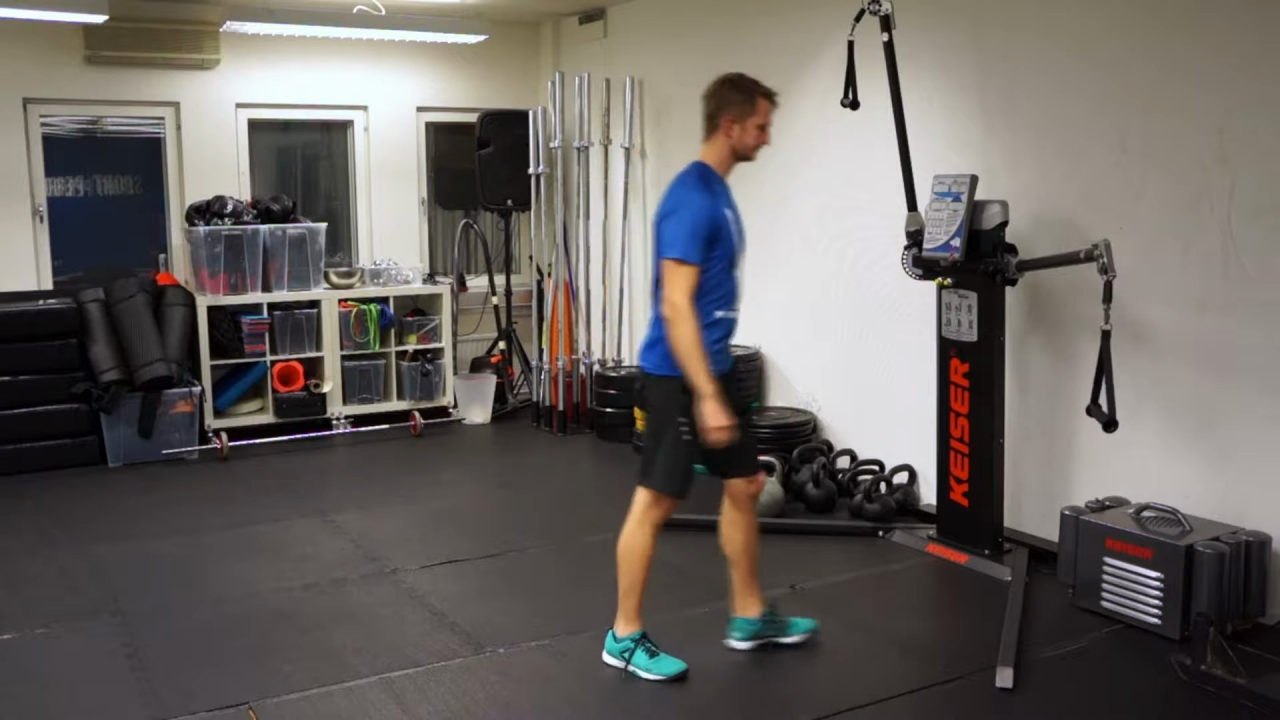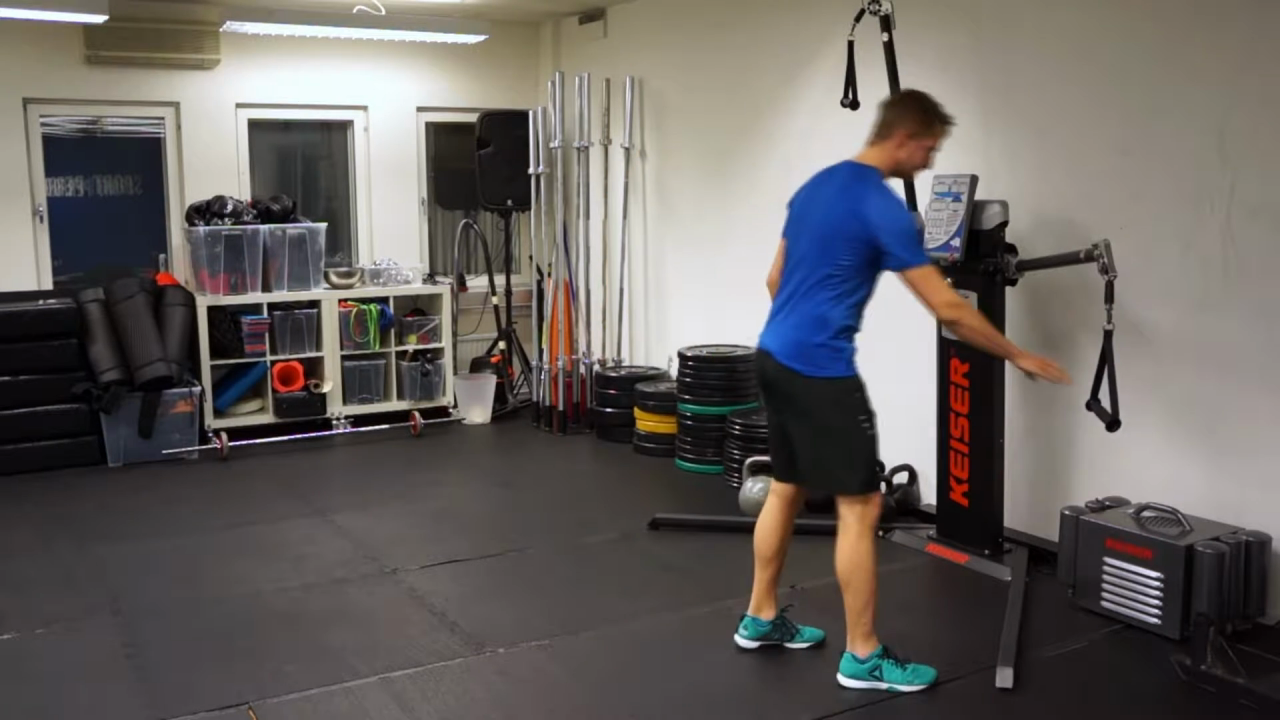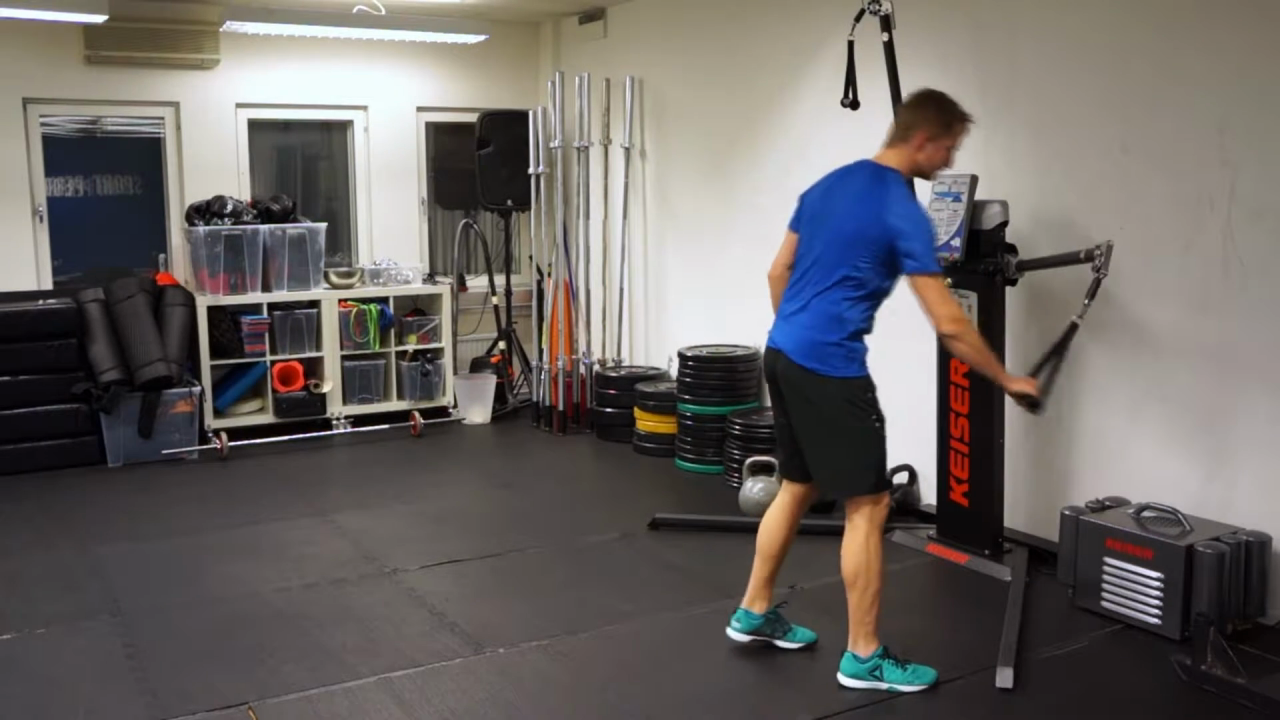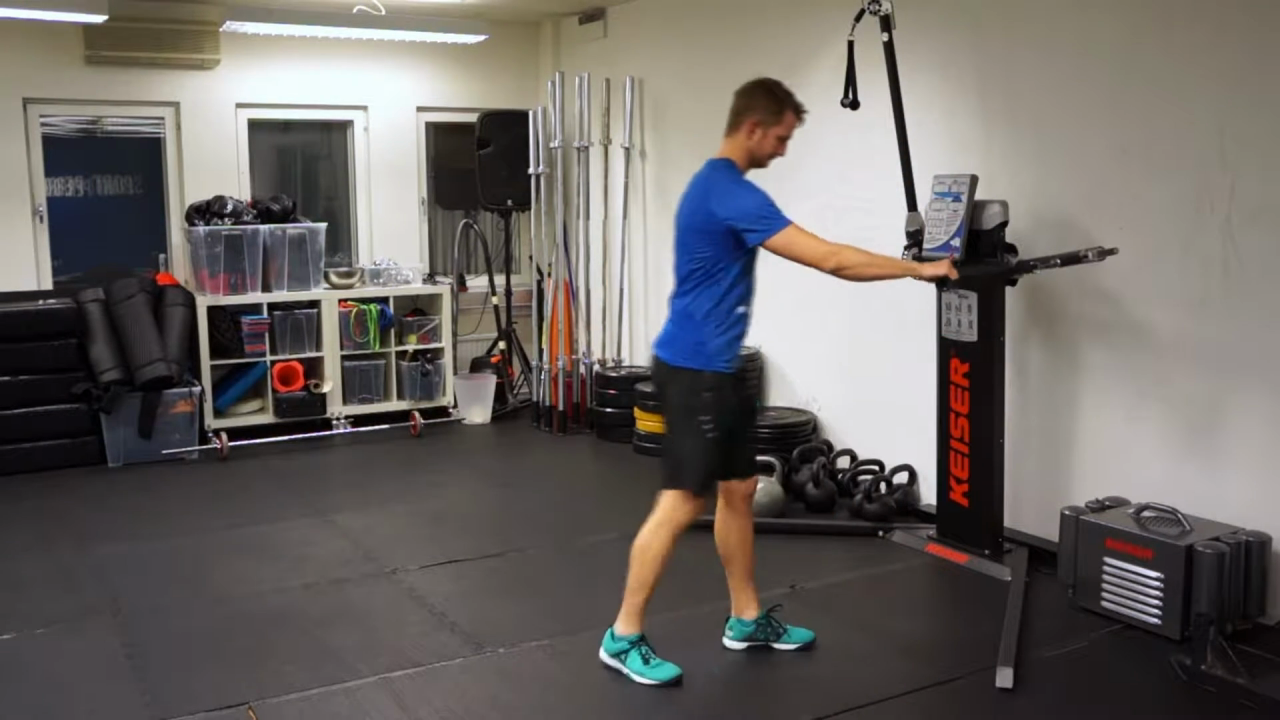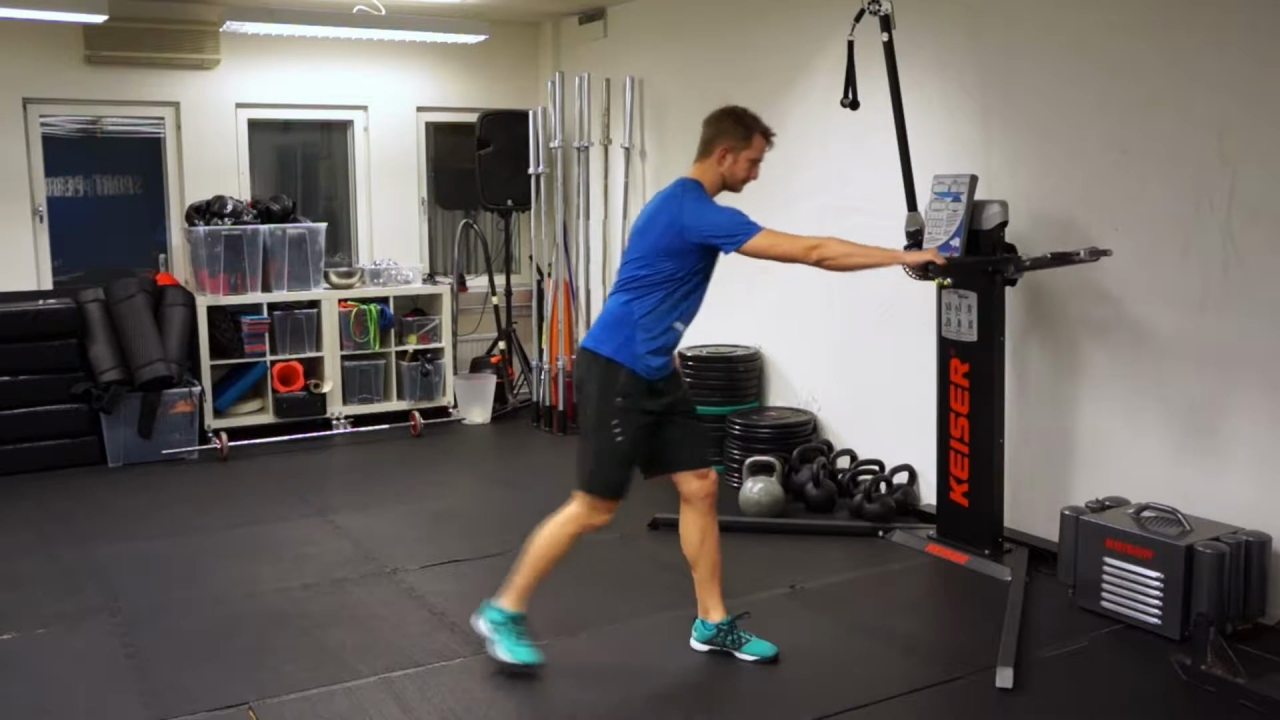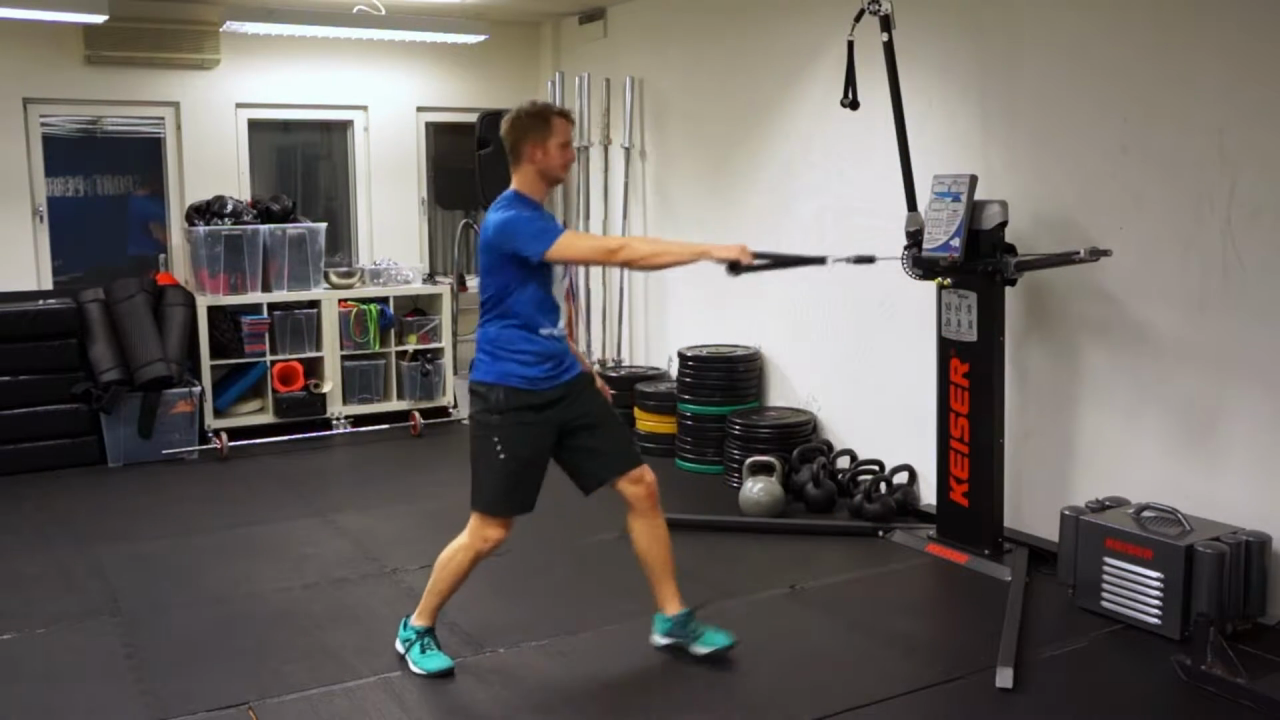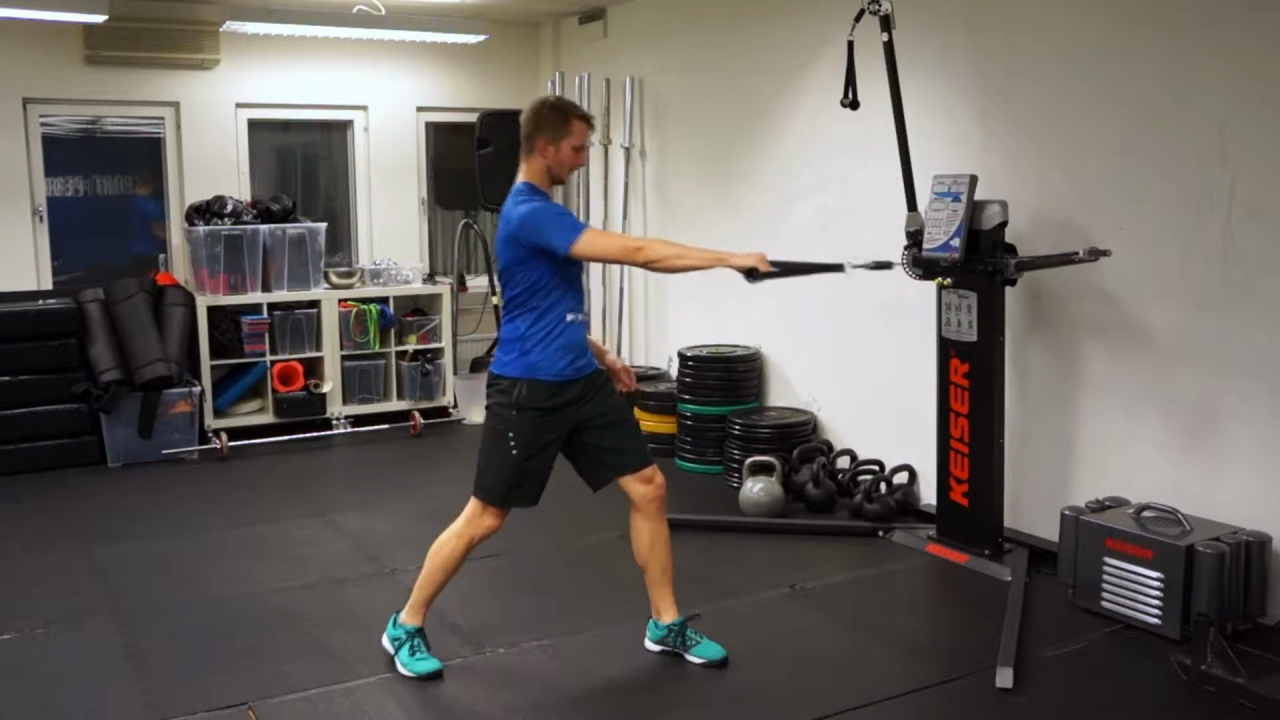
dt=0.7s
person 1, frame 1
left shoulder: (718, 192)
right shoulder: (690, 199)
right elbow: (678, 305)
right wrist: (706, 397)
left hip: (713, 368)
right hip: (678, 376)
left knee: (745, 486)
right knee: (656, 502)
left ankle: (751, 616)
right ankle: (625, 635)
person 1, frame 2
left shoulder: (816, 187)
right shoulder: (881, 205)
left elbow: (776, 277)
right elbow: (948, 309)
right wrist: (1017, 356)
left hip: (778, 354)
right hip: (819, 367)
left knee: (787, 489)
right knee: (860, 506)
left ankle: (761, 617)
right ankle: (862, 656)
person 1, frame 3
left shoulder: (827, 186)
right shoulder: (902, 211)
left elbow: (778, 273)
right elbow: (948, 323)
right wrist: (1006, 377)
left hip: (784, 353)
right hip: (832, 367)
left knee: (800, 488)
right knee: (867, 506)
left ankle: (753, 612)
right ankle: (864, 654)
person 1, frame 4
left shoulder: (714, 184)
right shoulder: (733, 194)
right elbow: (829, 259)
right wrist: (917, 269)
left hip: (711, 362)
right hip: (696, 367)
left knee: (740, 490)
right knee: (681, 504)
left ankle: (748, 618)
right ankle: (624, 635)
person 1, frame 5
left shoulder: (682, 203)
right shoulder: (696, 213)
right elbow: (810, 250)
left wrist: (675, 357)
right wrist: (901, 257)
left hip: (652, 371)
right hip: (614, 369)
left knee: (701, 489)
right knee: (593, 507)
left ankle: (714, 623)
right ankle: (502, 611)
person 1, frame 6
left shoulder: (540, 219)
right shoulder: (509, 222)
right elbow: (612, 252)
left wrist: (586, 369)
right wrist: (708, 251)
left hip: (566, 384)
right hip: (510, 395)
left knee: (641, 488)
right knee: (488, 533)
left ankle: (674, 619)
right ankle: (416, 629)
person 1, frame 7
left shoulder: (542, 210)
right shoulder: (529, 214)
right elbow: (634, 252)
left wrist: (603, 356)
right wrist: (728, 258)
left hip: (581, 381)
right hip: (528, 389)
left knee: (649, 489)
right knee: (484, 517)
left ankle: (667, 625)
right ankle: (405, 628)
